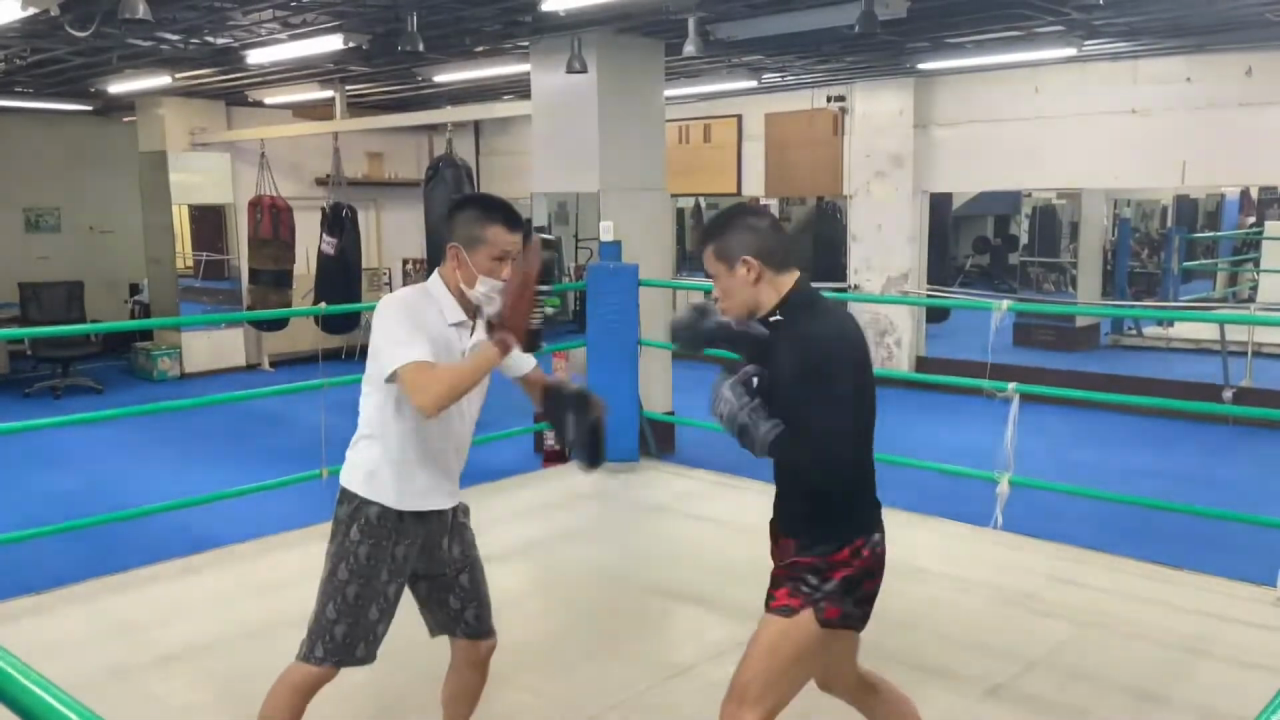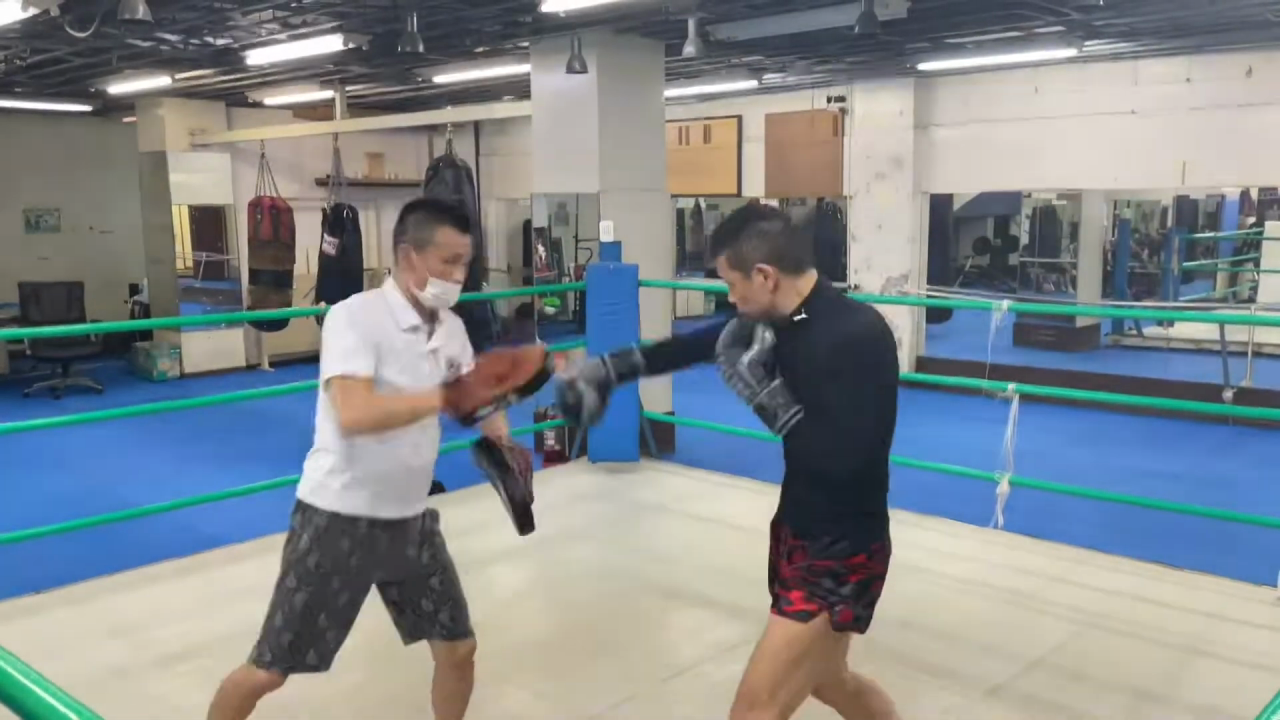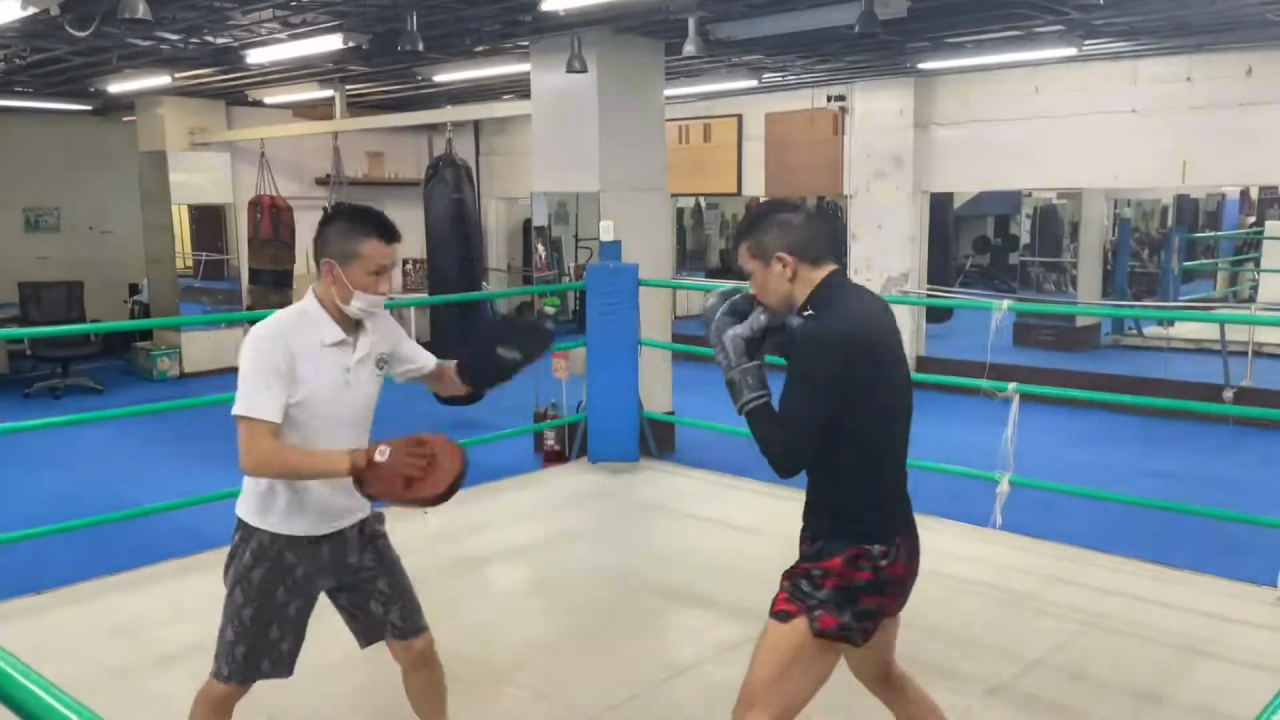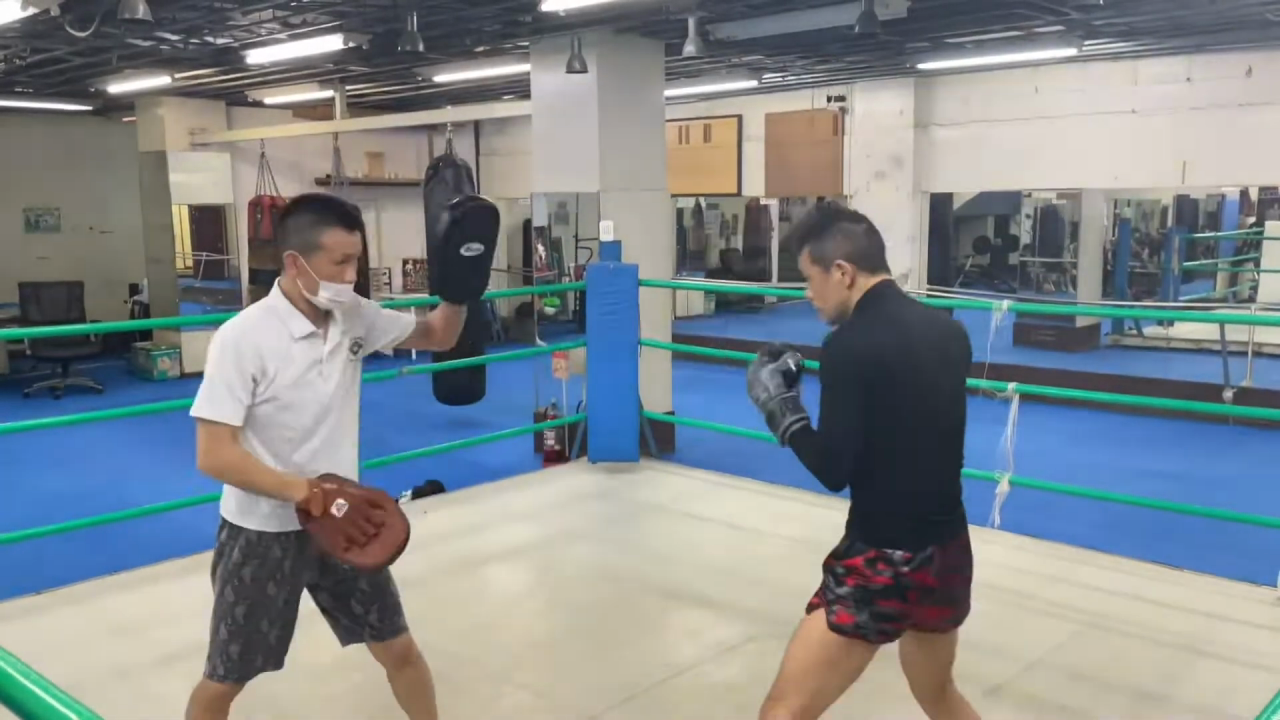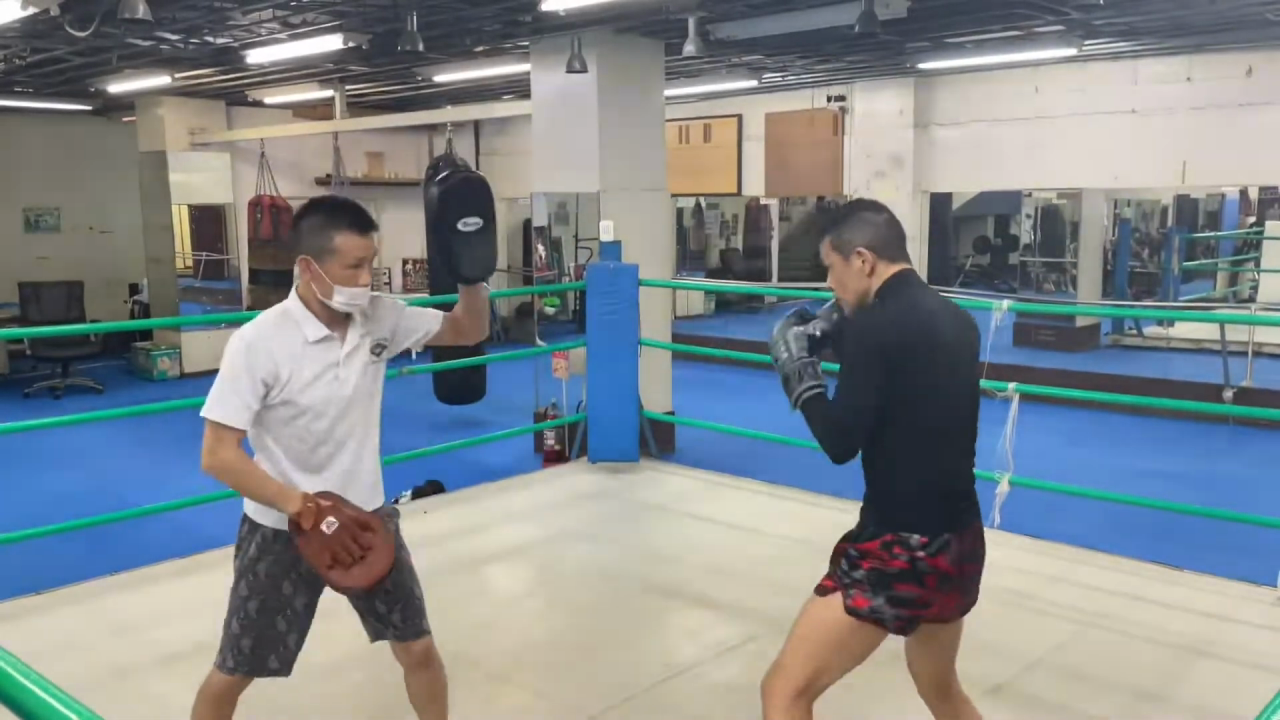
dt=0.2s
person 1, frame 1
left shoulder: (493, 318)
right shoulder: (400, 311)
left elbow: (535, 385)
right elbow: (427, 399)
left wrist: (564, 403)
right wrist: (501, 341)
left hip: (442, 509)
right hip: (380, 508)
left knee: (477, 645)
right knee: (321, 662)
person 1, frame 2
left shoulder: (449, 328)
right shoulder: (353, 318)
right elbow: (353, 414)
left wrist: (502, 440)
right wrist: (447, 396)
left hip: (409, 519)
right hip: (338, 519)
left knee: (458, 649)
right knee: (267, 671)
person 1, frame 3
left shoulder: (378, 328)
right shoulder: (273, 340)
left elbow: (445, 379)
right elbow: (257, 456)
right wrist: (360, 462)
left hip: (353, 526)
right hip: (277, 535)
left knee: (416, 648)
person 1, frame 4
left shoulder: (356, 316)
right shoulder: (242, 338)
left elbow: (438, 337)
right elbow: (214, 455)
right wrist: (309, 493)
right hip: (261, 533)
left knee: (398, 648)
person 1, frame 5
left shoulder: (380, 315)
right shoulder: (259, 342)
left elbow: (469, 328)
right elbow: (218, 453)
left wrist: (472, 277)
right wrist: (305, 508)
left hip: (367, 518)
right hip: (282, 528)
left knee: (418, 648)
right knee: (234, 672)
person 2, frame 1
right shoulder: (793, 323)
left elbow: (829, 470)
left wrist: (745, 419)
right wrist: (728, 329)
left hip: (832, 549)
right hip: (812, 532)
right knee: (839, 676)
person 2, frame 2
left shoulder: (863, 334)
right shoulder: (792, 318)
left elbow: (849, 465)
right elbow: (698, 342)
left wrist: (764, 390)
right wrist: (610, 368)
left hip: (845, 552)
right hip: (805, 534)
person 2, frame 3
left shoulder: (824, 336)
right shoulder: (865, 309)
left elbow: (786, 457)
left wrist: (739, 363)
right wrist: (753, 325)
left hip: (848, 557)
right hip: (891, 540)
right knee: (881, 674)
person 2, frame 4
left shoulder: (852, 345)
right shoulder: (948, 330)
left elbow: (833, 472)
left wrist: (777, 403)
left hip: (883, 562)
right hip: (946, 551)
person 2, frame 5
left shoulder: (877, 324)
right shoulder: (956, 321)
left elbow: (840, 443)
left wrist: (797, 363)
right wrist: (841, 336)
left hip: (899, 548)
right hip: (959, 539)
